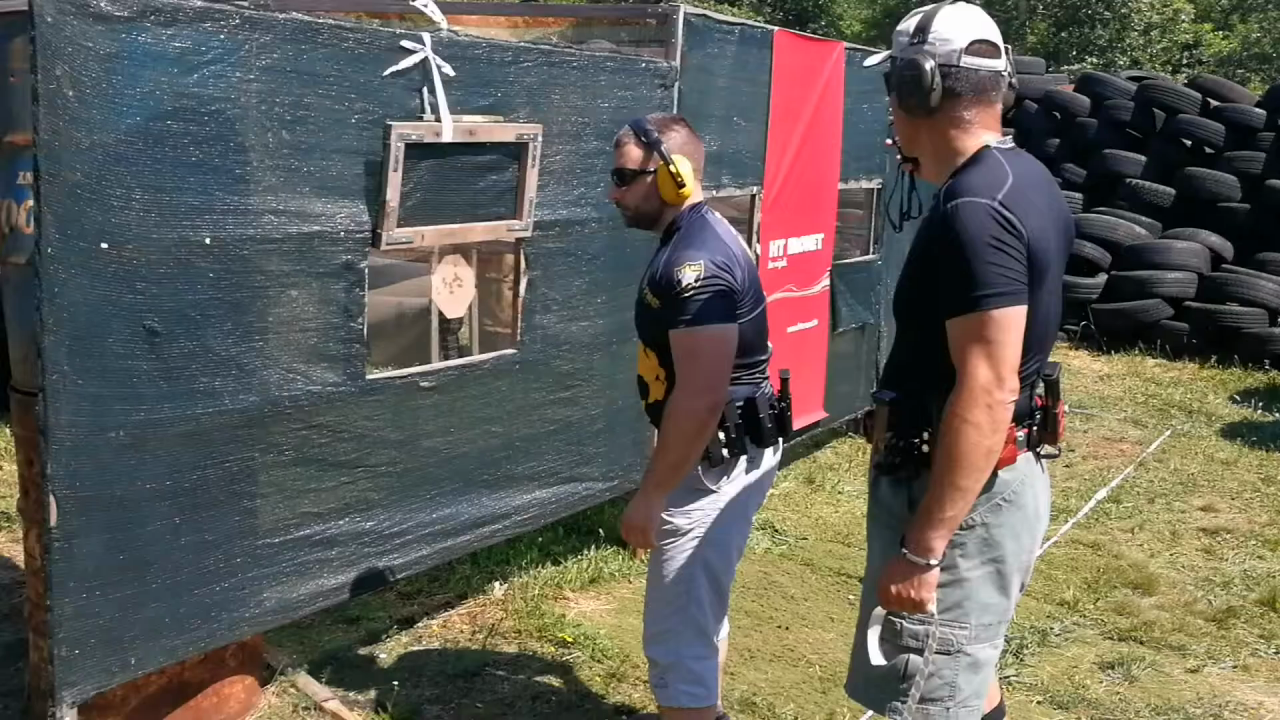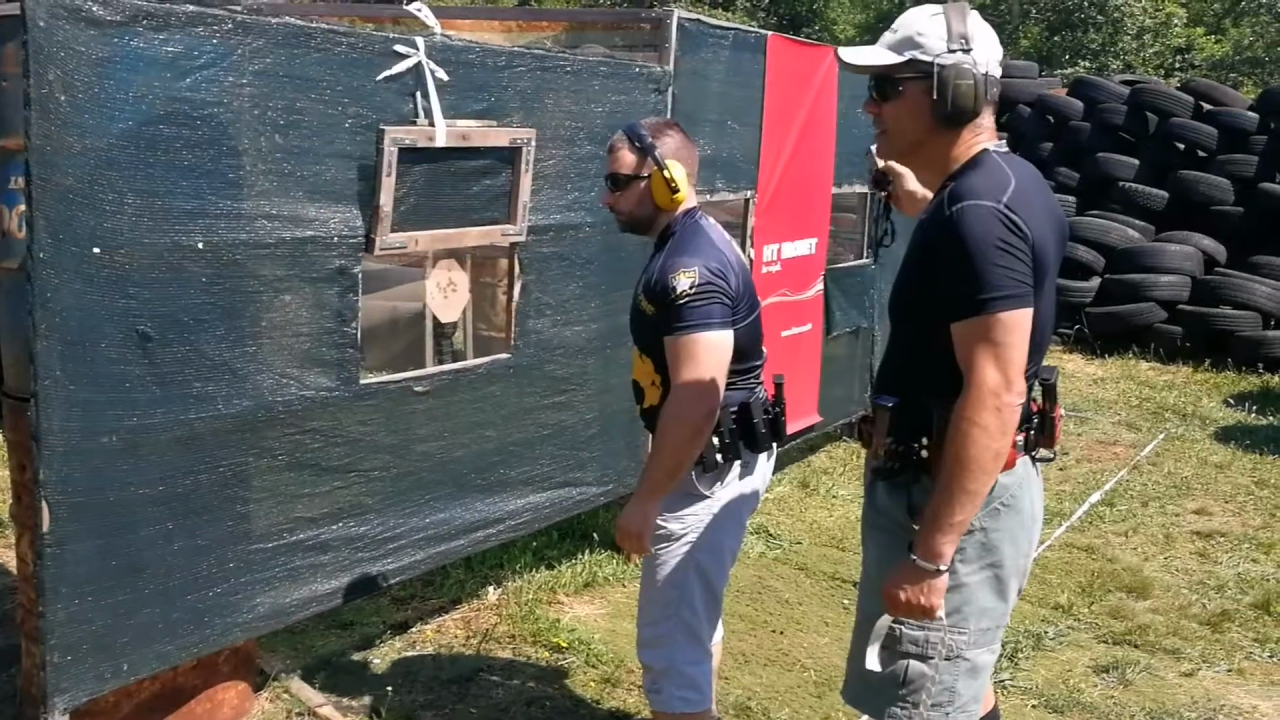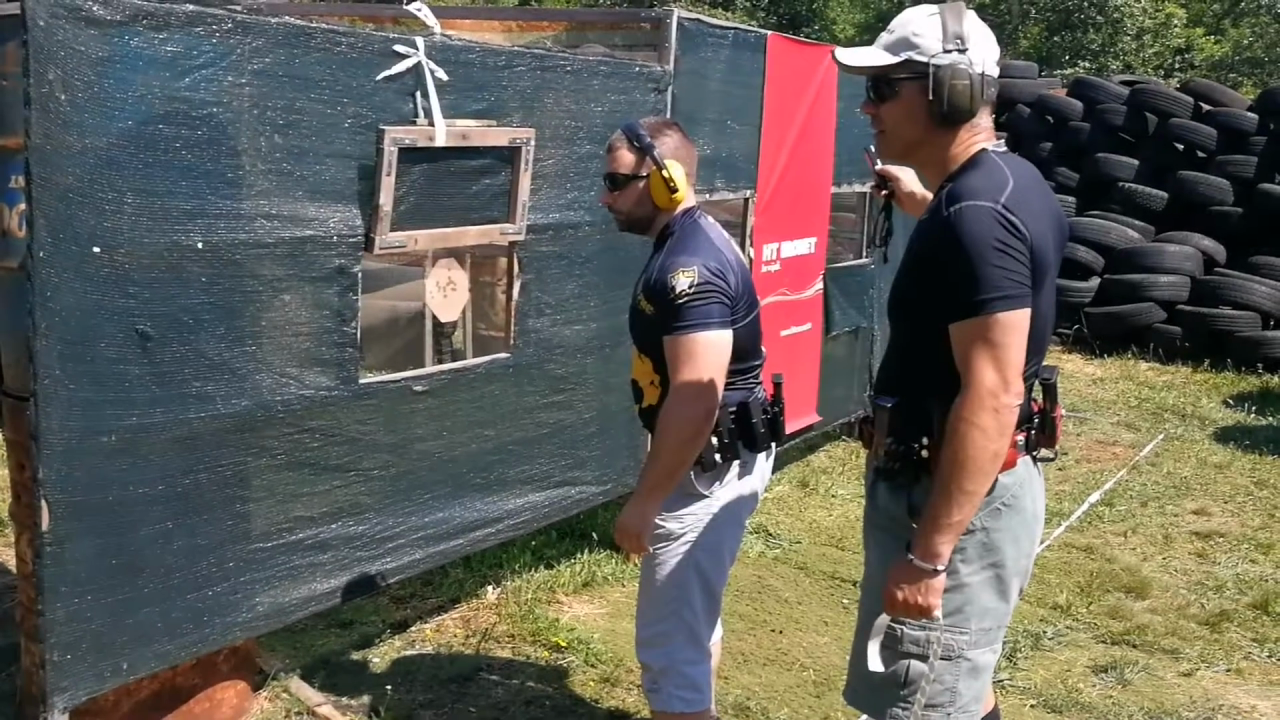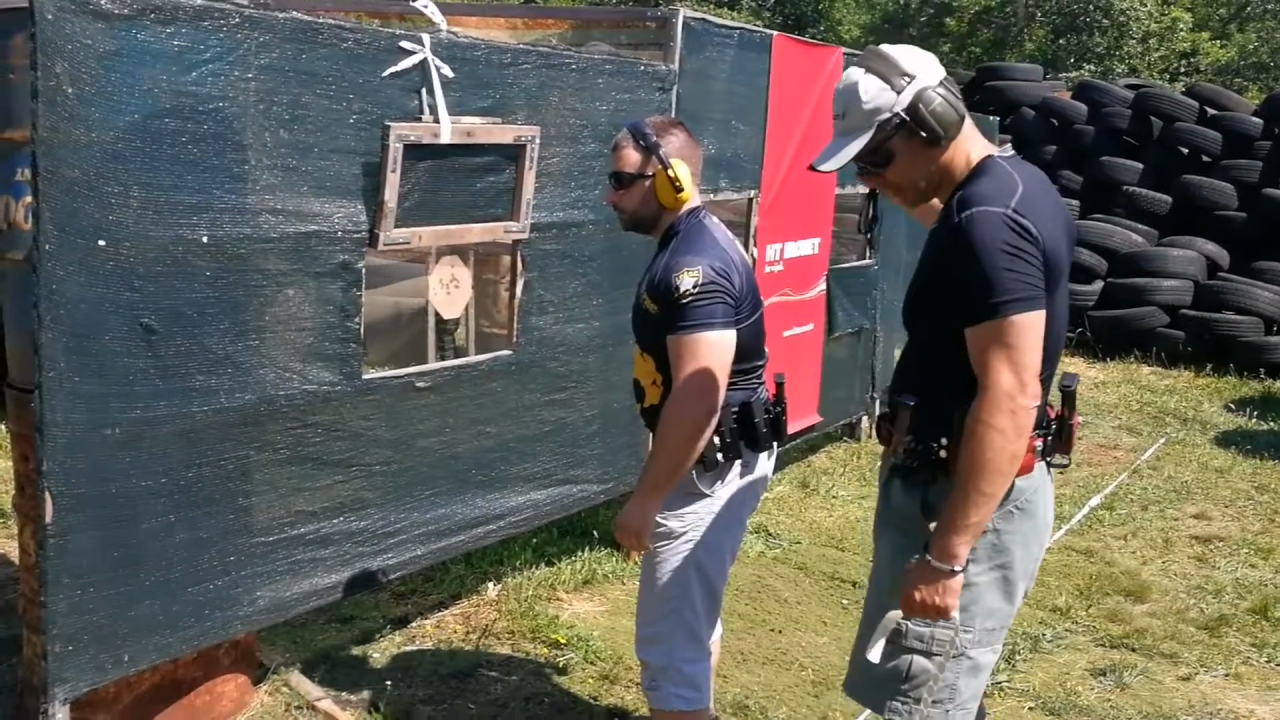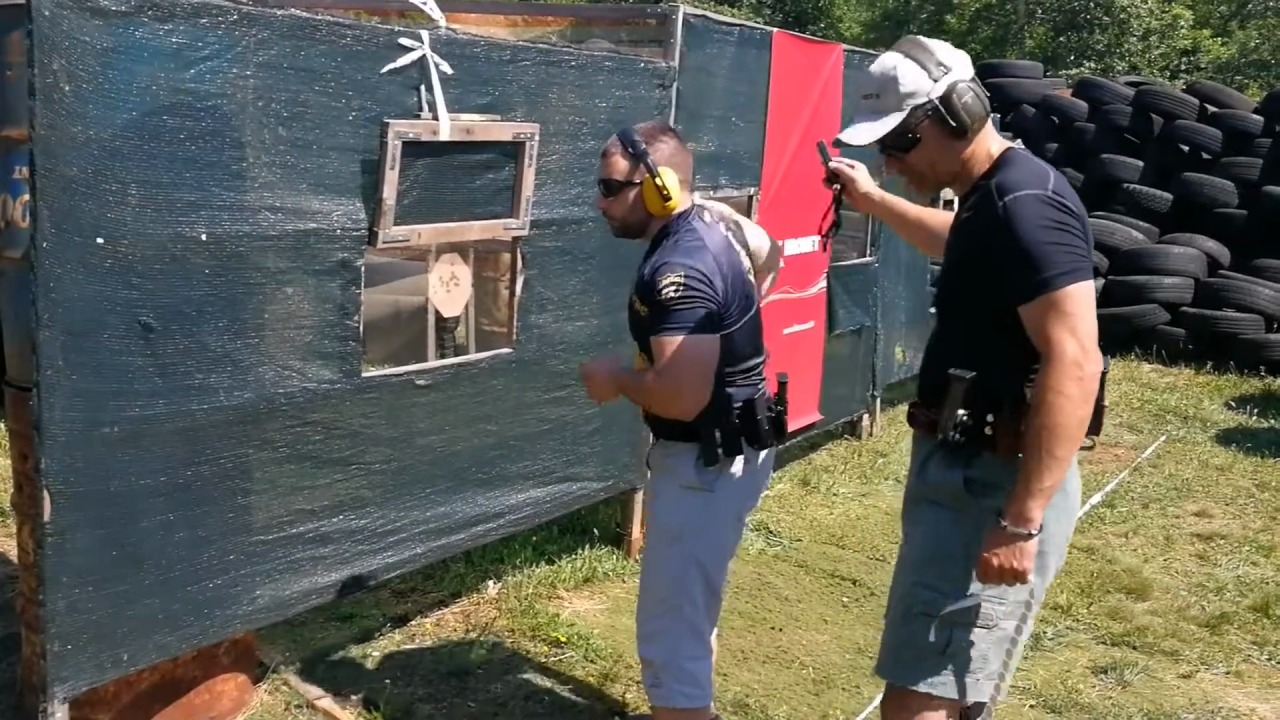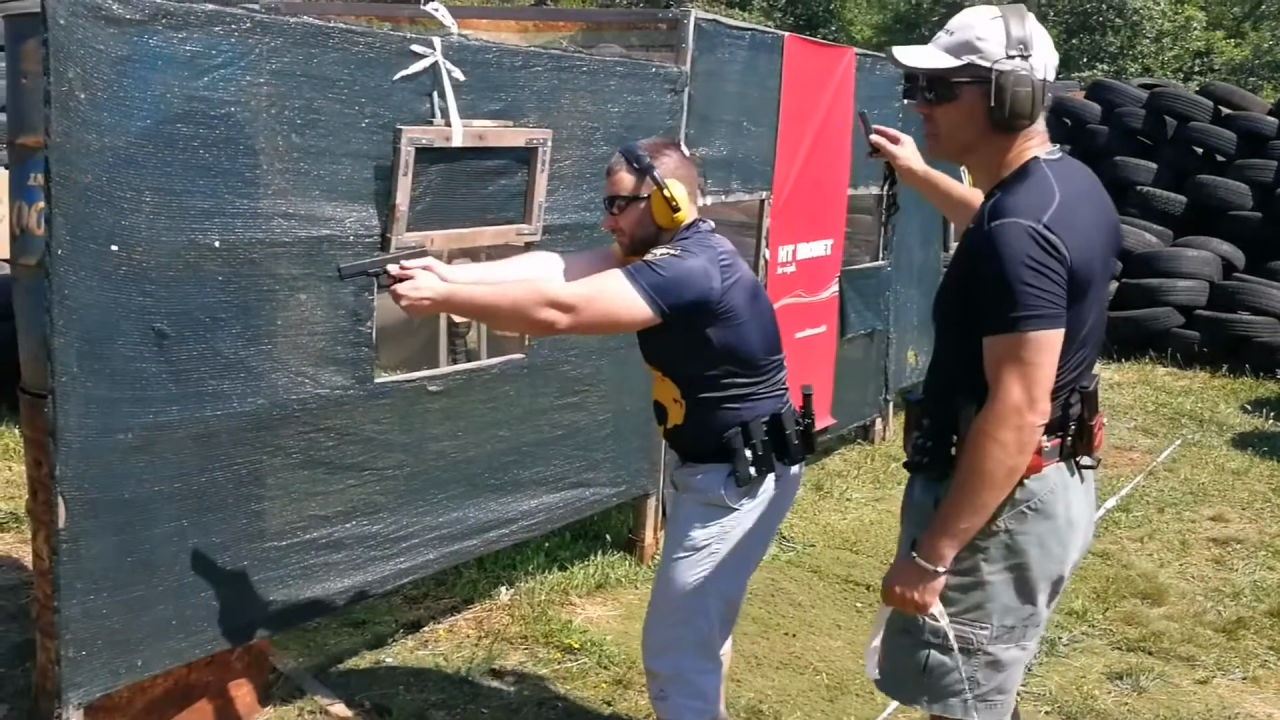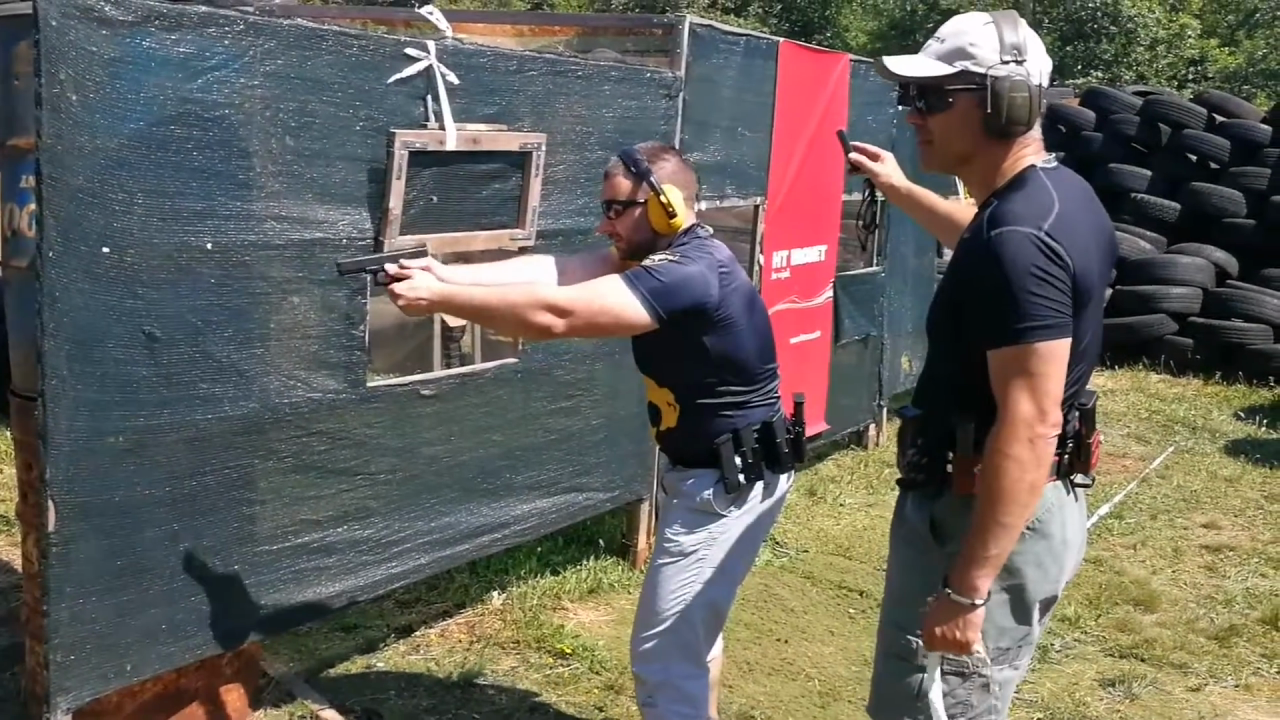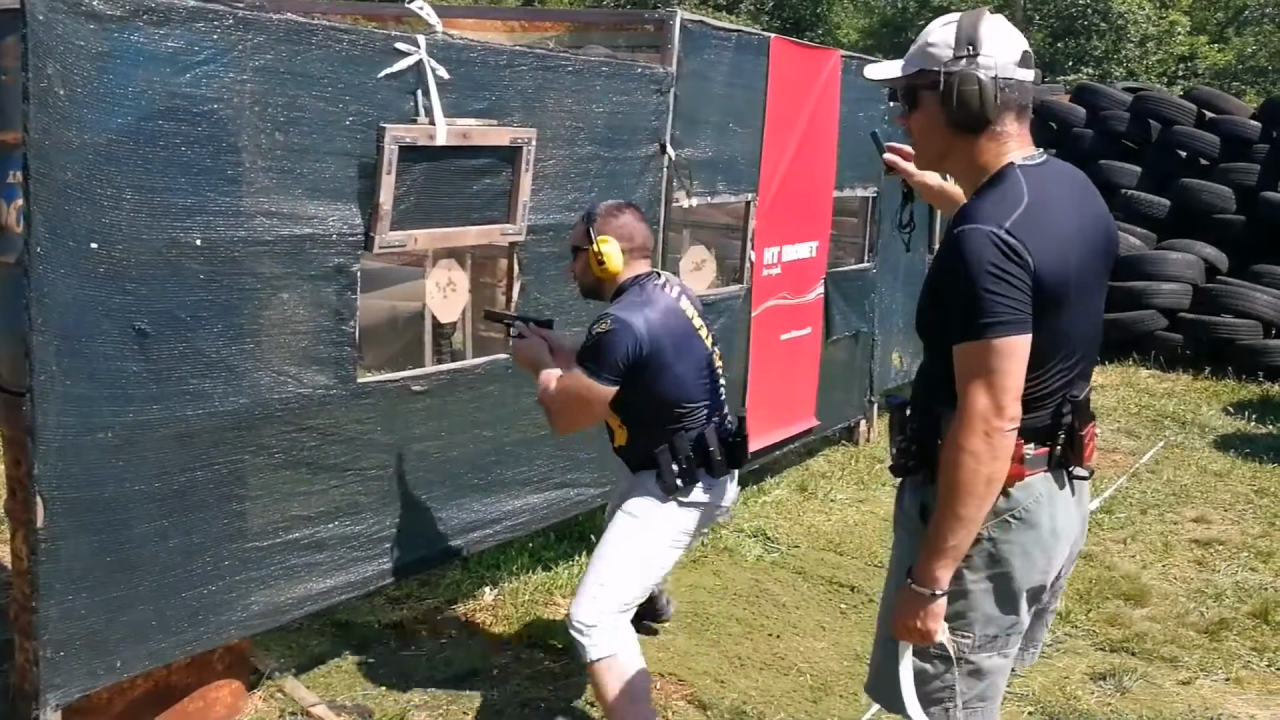
dt=0.7s
person 1, frame 1
left shoulder: (973, 209)
right shoulder: (1020, 175)
left elbow: (988, 392)
left wrist: (921, 548)
right wrist: (938, 177)
left hip: (958, 495)
right hip: (986, 480)
person 1, frame 2
left shoulder: (975, 211)
right shoulder: (1004, 181)
left elbow: (996, 395)
left wrist: (931, 554)
right wrist: (920, 203)
left hip: (951, 498)
right hip: (959, 485)
person 1, frame 3
left shoulder: (974, 213)
right shoulder: (1006, 181)
left elbow: (992, 395)
left wrist: (928, 554)
right wrist: (923, 205)
left hip: (955, 499)
right hip: (962, 485)
person 1, frame 4
left shoulder: (988, 220)
right shoulder: (1012, 183)
left elbow: (1010, 398)
left wrist: (946, 555)
right wrist: (920, 204)
left hip: (964, 500)
right hip: (956, 485)
person 1, frame 5
left shoulder: (1024, 205)
right shoulder: (993, 196)
left elbow: (1075, 367)
left wrist: (1021, 521)
right wrist: (874, 200)
left hip: (996, 483)
right hip: (964, 468)
person 1, frame 6
left shoulder: (1019, 228)
right shoulder: (1067, 183)
left elbow: (1018, 412)
left wrist: (931, 554)
right wrist: (921, 176)
left hip: (1001, 500)
right hip: (1047, 484)
person 1, frame 7
left shoulder: (1021, 237)
right shoulder: (1060, 192)
left elbow: (1030, 426)
left wrist: (966, 588)
right wrist: (901, 191)
left hip: (986, 515)
right hip: (1022, 505)
person 1, frame 8
left shoulder: (984, 239)
right shoulder: (1070, 187)
left elbow: (990, 420)
left wrist: (929, 578)
right wrist: (937, 188)
left hip: (990, 506)
right hip: (1053, 491)
person 2, frame 1
left shoulder: (695, 260)
right shoulder: (696, 238)
left elbow: (702, 397)
left wrist: (650, 495)
right wrist: (661, 480)
left hip: (714, 461)
right hip: (714, 453)
left knee: (676, 632)
right knee: (699, 609)
person 2, frame 2
left shoulder: (690, 266)
right shoulder: (689, 245)
left elbow: (696, 401)
left wrist: (644, 501)
right wrist: (656, 484)
left hip: (708, 466)
right hip: (710, 460)
left knee: (671, 636)
right knee: (694, 613)
person 2, frame 3
left shoulder: (690, 265)
right shoulder: (689, 244)
left elbow: (697, 400)
left wrist: (644, 501)
right wrist: (655, 487)
left hip: (708, 467)
right hip: (709, 460)
left knee: (669, 639)
right knee: (693, 615)
person 2, frame 4
left shoulder: (694, 265)
right shoulder: (691, 243)
left elbow: (698, 399)
left wrist: (644, 499)
left hip: (708, 466)
right hip: (707, 460)
left knee: (669, 636)
right knee: (692, 613)
person 2, frame 5
left shoulder: (681, 267)
right shoulder: (703, 228)
left elbow: (680, 396)
left wrist: (615, 377)
left hip: (709, 459)
right hip: (714, 451)
left knee: (669, 631)
right knee: (686, 607)
person 2, frame 6
left shoulder: (689, 268)
right shoulder: (665, 251)
left elbow: (558, 309)
right elbow: (556, 268)
left wrist: (442, 298)
right wrist: (448, 272)
left hip: (740, 476)
right hip: (711, 464)
left knee: (676, 643)
right knee: (699, 612)
person 2, frame 7
left shoulder: (689, 274)
right shoulder: (666, 255)
left elbow: (555, 314)
right elbow: (555, 272)
left wrist: (437, 297)
right wrist: (448, 274)
left hip: (730, 484)
right hip: (703, 472)
left knee: (663, 651)
right knee: (690, 620)
person 2, frame 8
left shoulder: (621, 324)
right shoulder: (665, 291)
left elbow: (565, 417)
left wrist: (543, 367)
right wrist: (566, 354)
left hip: (678, 491)
right hip: (693, 471)
left knee: (595, 619)
right knee: (623, 520)
right ankle: (649, 596)
